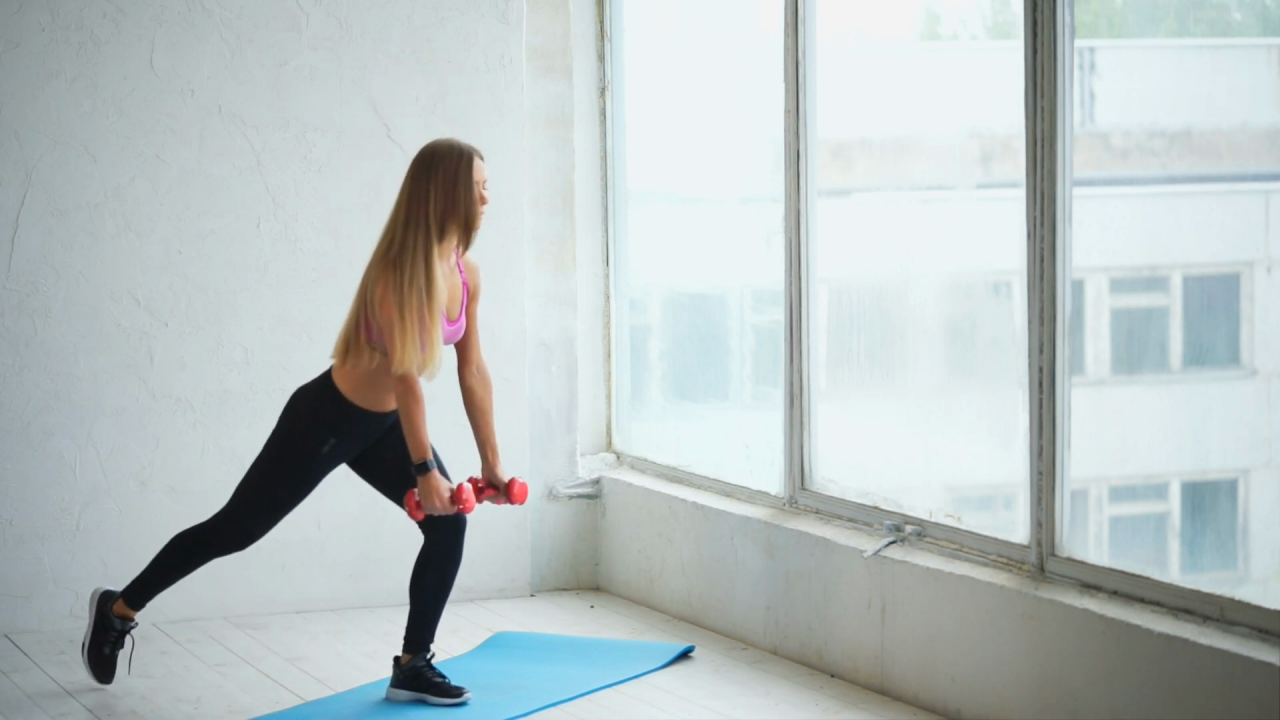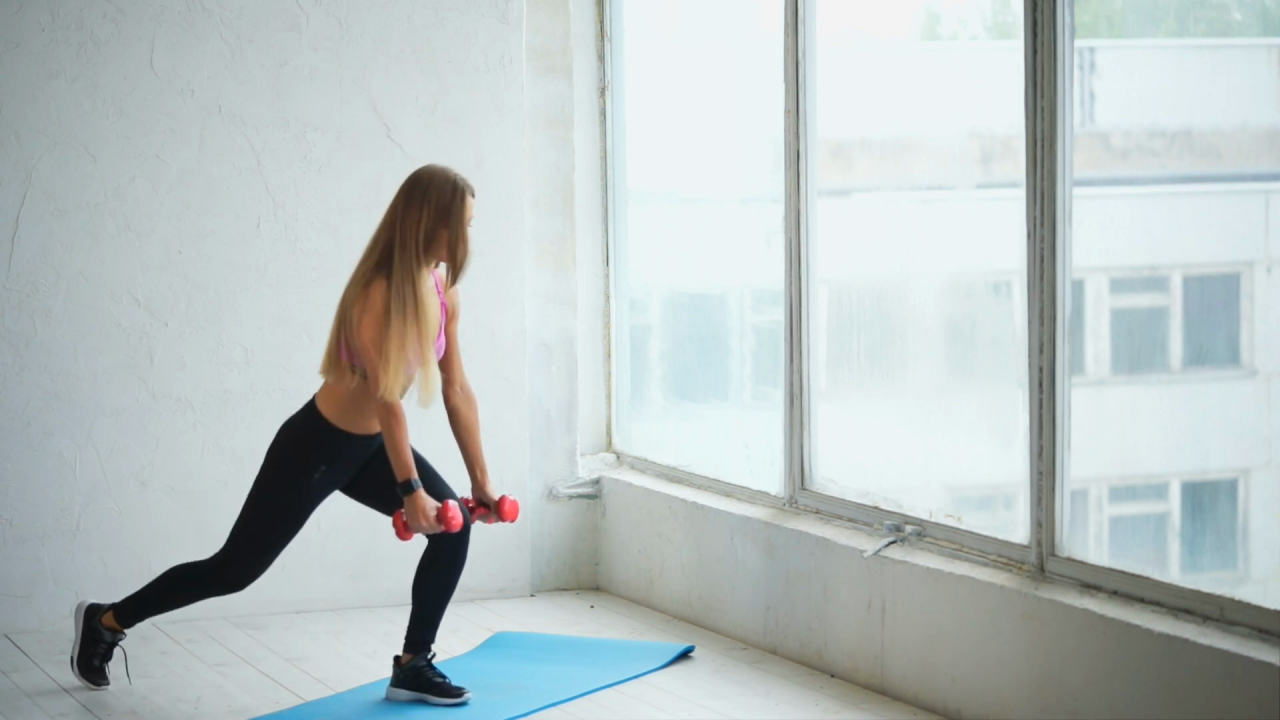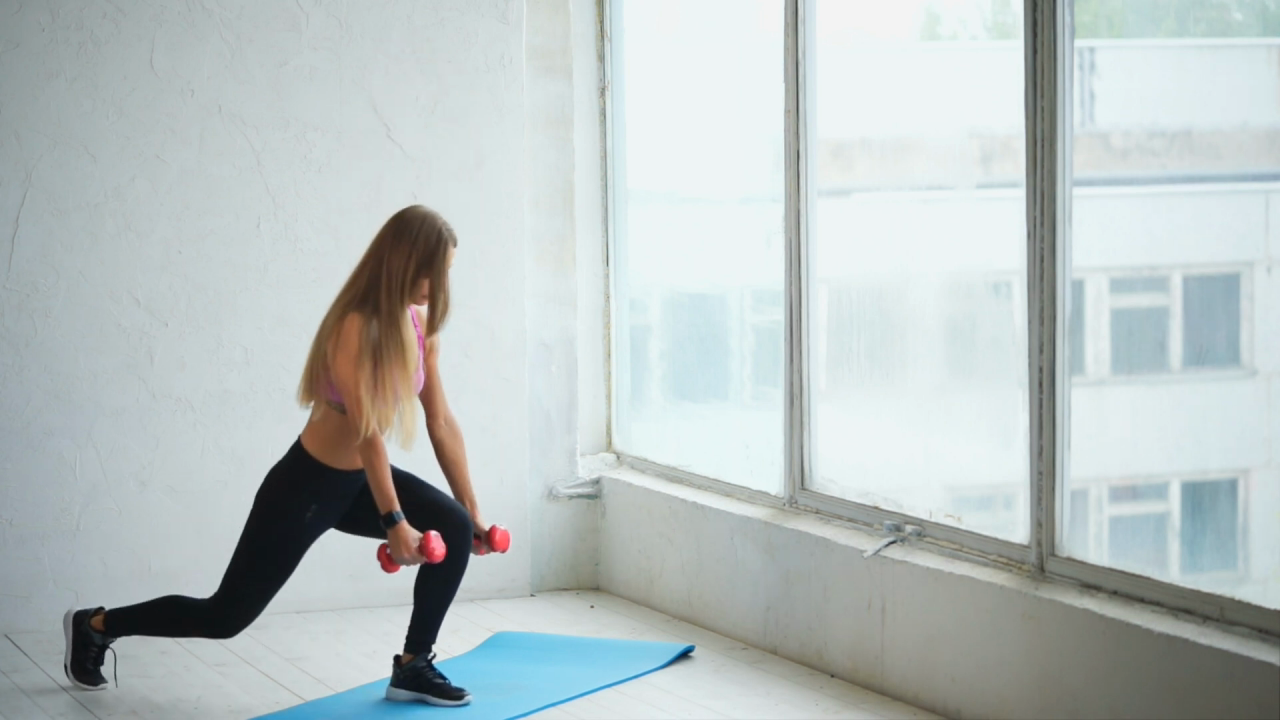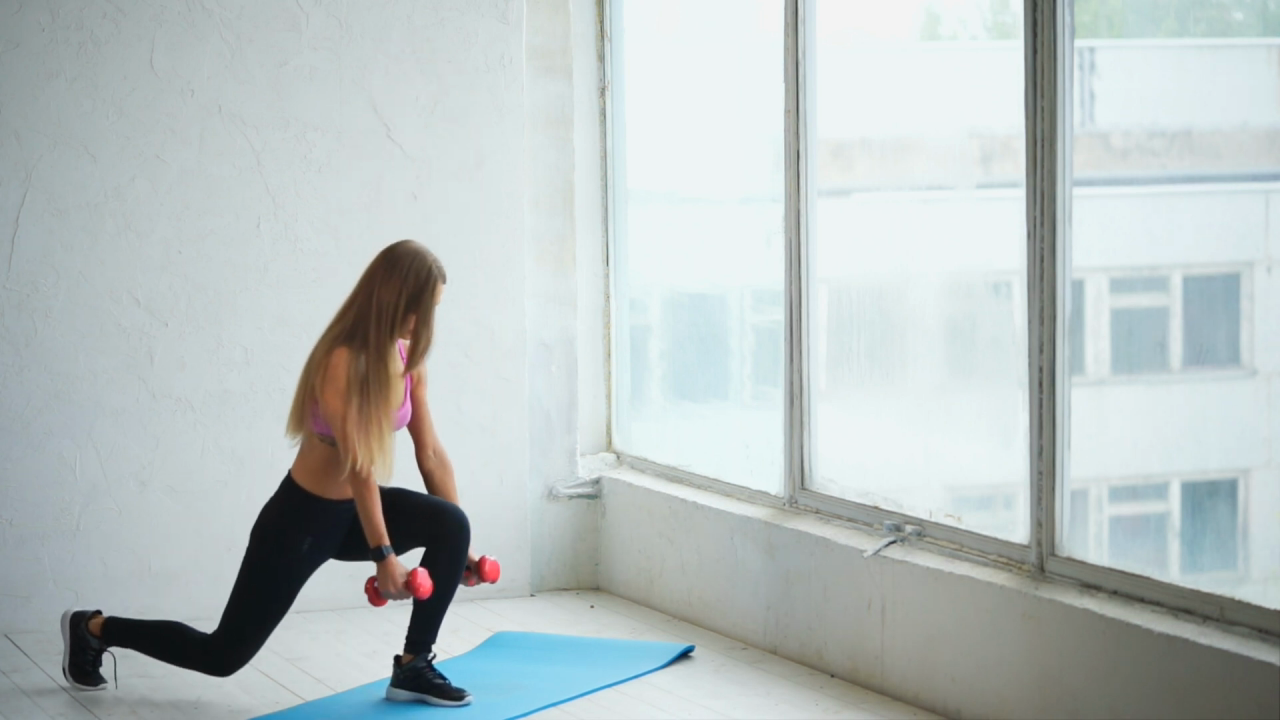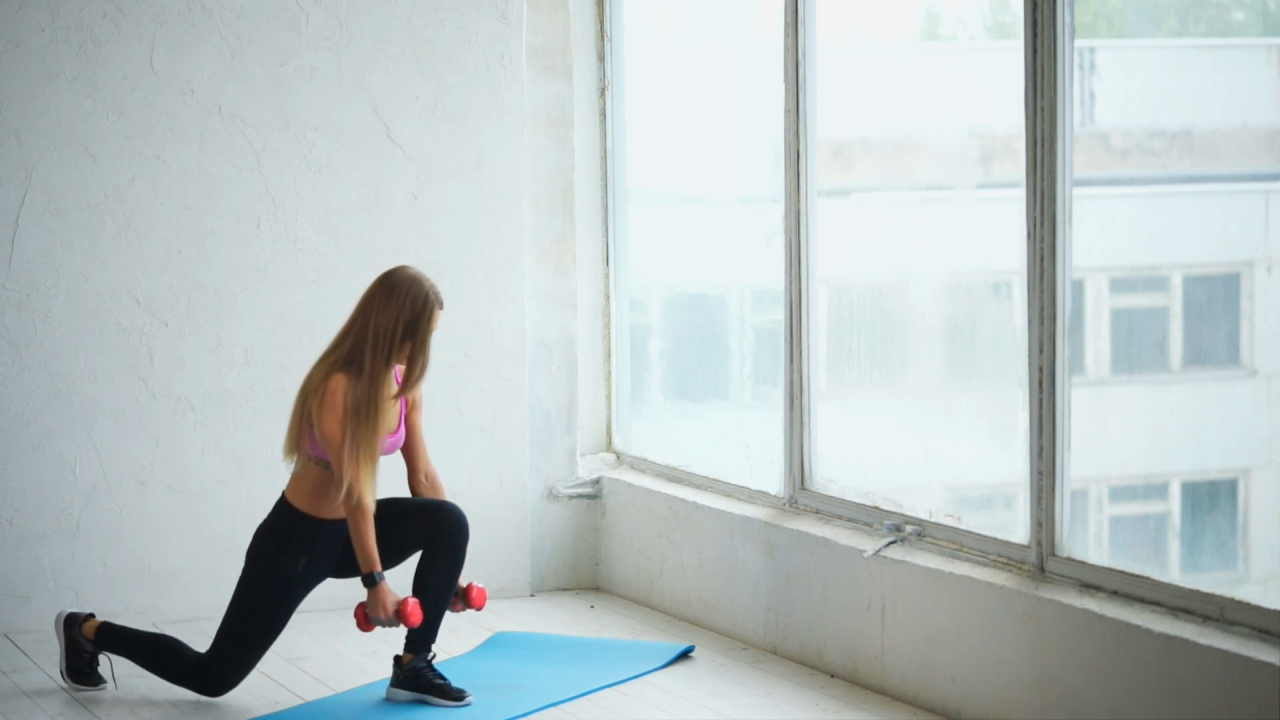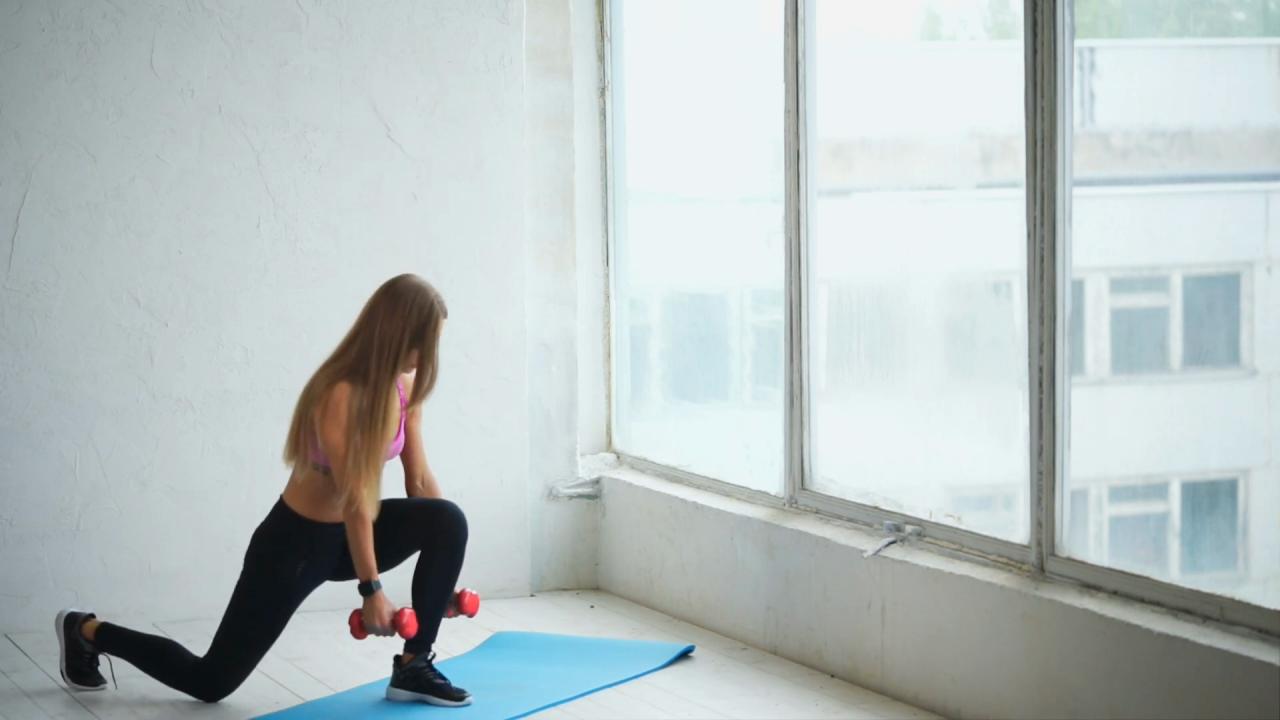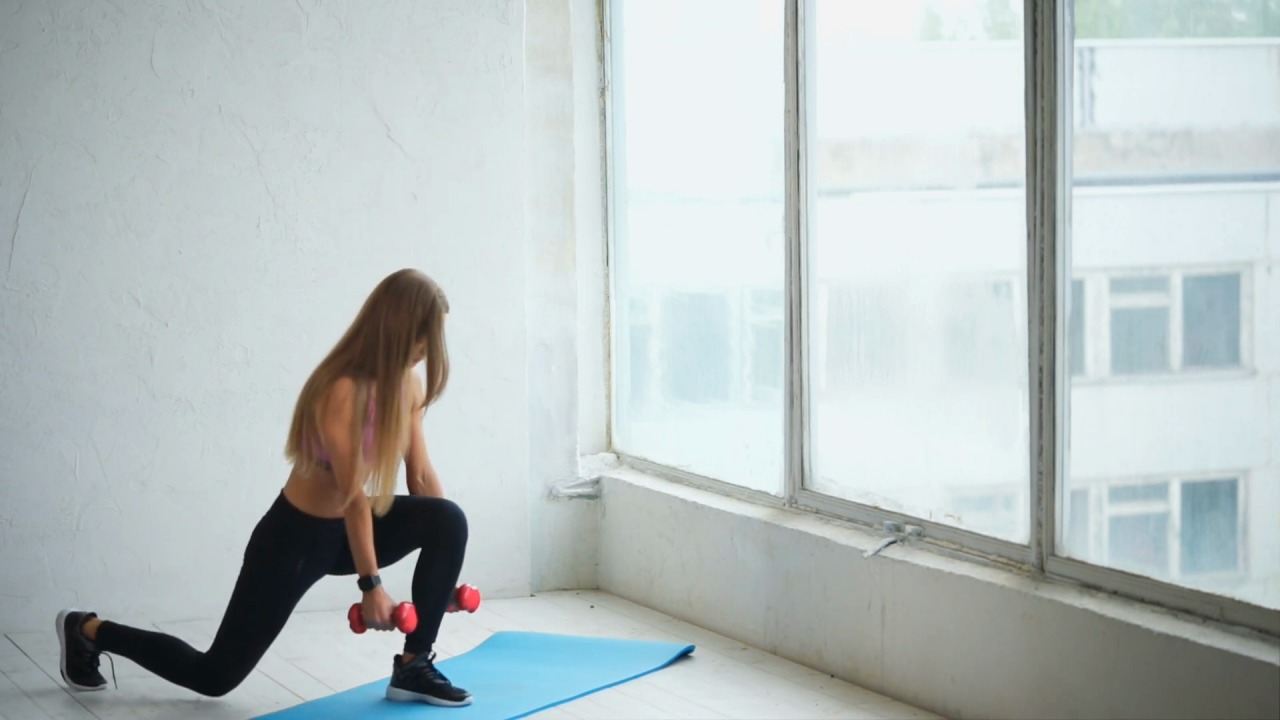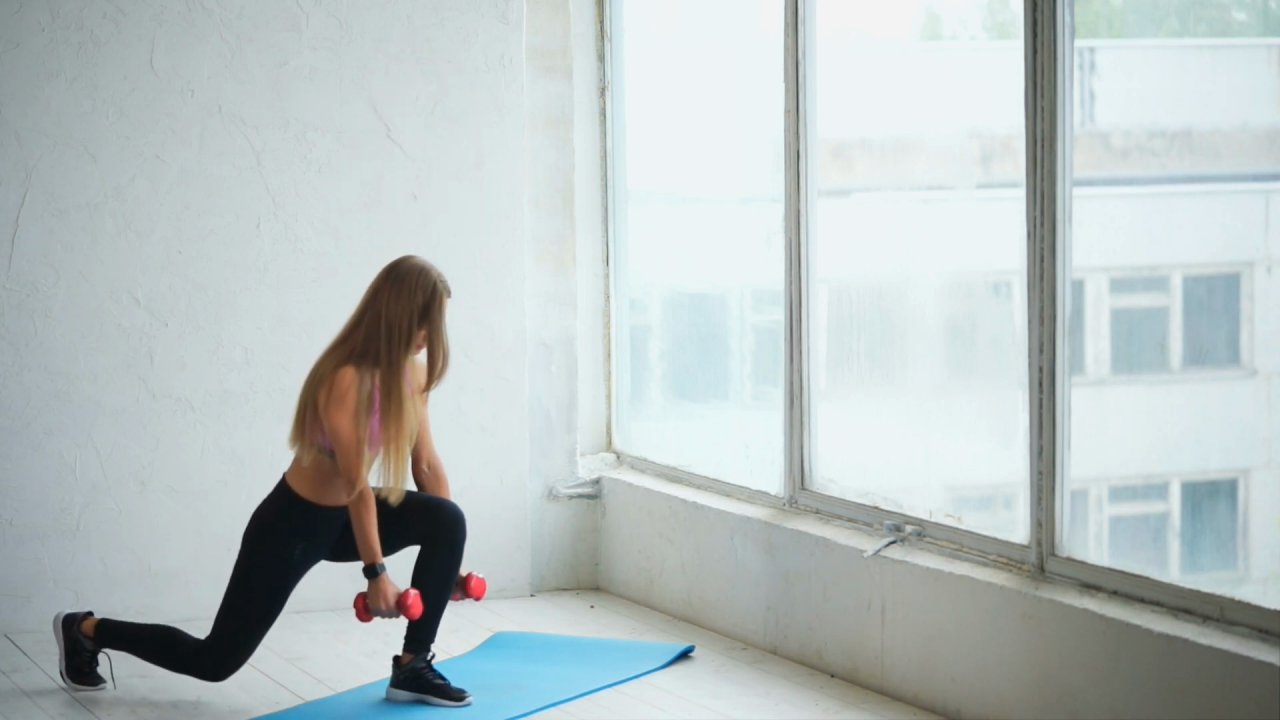
dt=0.3s
person 1, frame 1
left shoulder: (467, 272)
right shoulder: (403, 269)
left elbow: (473, 371)
right elbow: (405, 376)
left wrist: (490, 462)
right wrist: (425, 468)
left hip: (380, 424)
right hip: (326, 419)
left knee: (449, 524)
right knee: (234, 529)
left ankle: (413, 666)
right ankle: (117, 609)
person 1, frame 2
left shoulder: (443, 292)
right shoulder: (379, 292)
left elbow: (458, 390)
right elbow: (387, 399)
left wrist: (481, 480)
right wrist: (410, 490)
left hip: (368, 446)
right hip: (316, 446)
left knee: (453, 525)
right knee: (232, 570)
left ankle: (413, 666)
right ankle: (104, 622)
person 1, frame 3
left shoulder: (420, 326)
right shoulder: (353, 328)
left elbow: (442, 423)
right elbow: (367, 433)
left wrist: (472, 510)
right wrist: (393, 521)
left hip: (356, 481)
right hip: (306, 485)
left knee: (453, 531)
right knee: (227, 615)
left ankle: (413, 666)
right ankle: (94, 626)
person 1, frame 4
left shoulder: (408, 359)
right shoulder: (341, 361)
left elbow: (431, 453)
right elbow: (358, 467)
left wrist: (461, 547)
right wrist: (382, 555)
left hip: (350, 511)
right hip: (301, 517)
left knee: (449, 525)
right knee: (223, 655)
left ankle: (413, 667)
right ankle: (90, 629)
person 1, frame 5
left shoulder: (404, 382)
right shoulder: (337, 387)
left elbow: (422, 475)
right elbow: (354, 492)
left wrist: (449, 571)
right wrist: (375, 581)
left hip: (346, 531)
right hip: (296, 538)
left knee: (450, 522)
right knee: (213, 677)
left ankle: (413, 667)
right ankle: (86, 632)
person 1, frame 6
left shoulder: (405, 388)
right shoulder: (340, 395)
left elbow: (420, 480)
right elbow: (353, 499)
left wrist: (446, 573)
right wrist: (371, 590)
left hip: (344, 533)
right hip: (294, 542)
left knee: (448, 519)
right knee: (212, 682)
left ankle: (413, 667)
right ankle: (87, 632)
person 1, frame 7
left shoulder: (408, 384)
right shoulder: (342, 391)
left elbow: (421, 476)
right elbow: (353, 496)
left wrist: (447, 572)
right wrist: (370, 584)
left hip: (343, 530)
right hip: (293, 537)
left knee: (448, 520)
right knee: (214, 677)
left ankle: (413, 666)
right ankle: (88, 632)
person 1, frame 8
left shoulder: (411, 372)
right shoulder: (346, 380)
left elbow: (426, 463)
right elbow: (355, 483)
left wrist: (451, 560)
right wrist: (375, 573)
left hip: (340, 516)
right hip: (291, 522)
left knee: (447, 520)
right knee: (218, 661)
left ankle: (412, 668)
right ankle: (84, 630)
